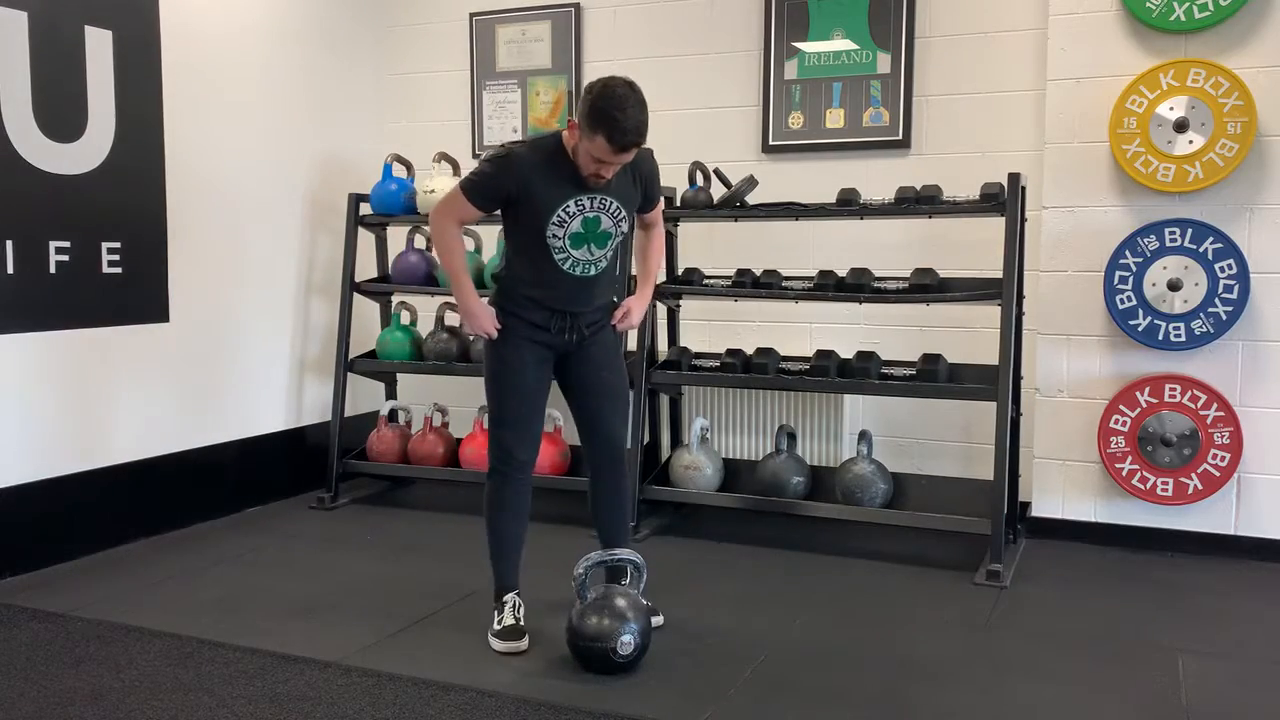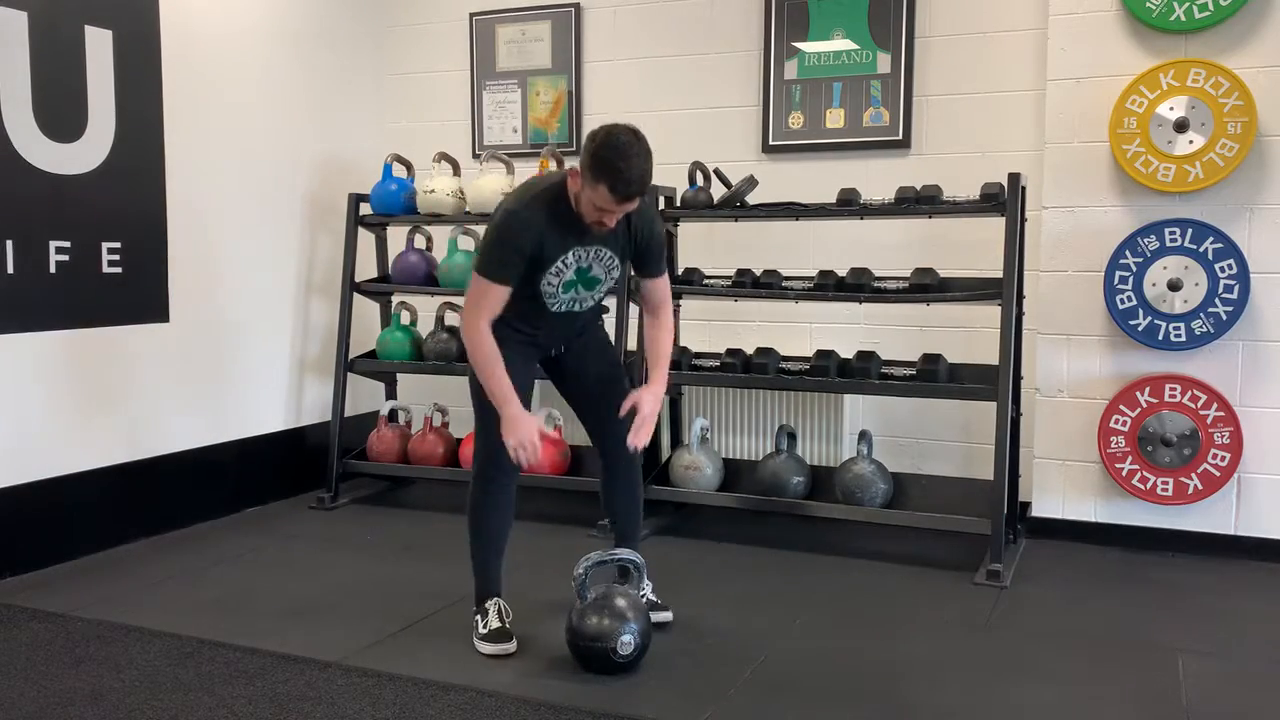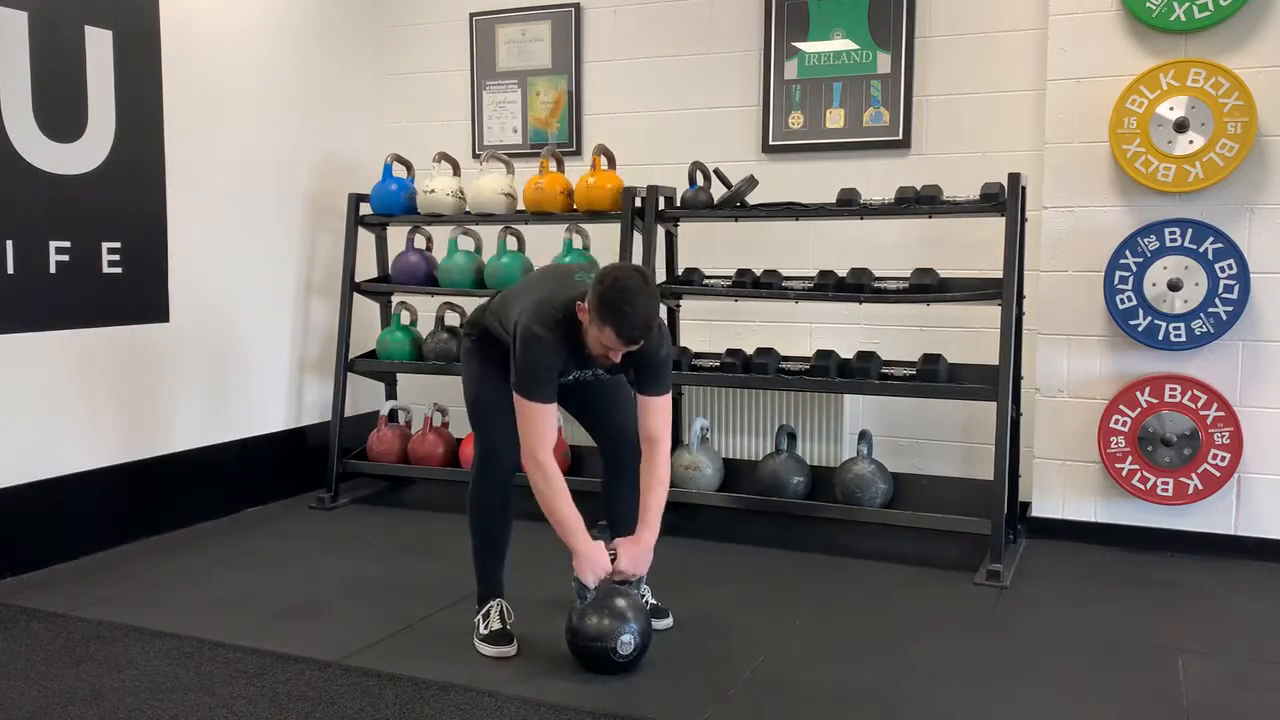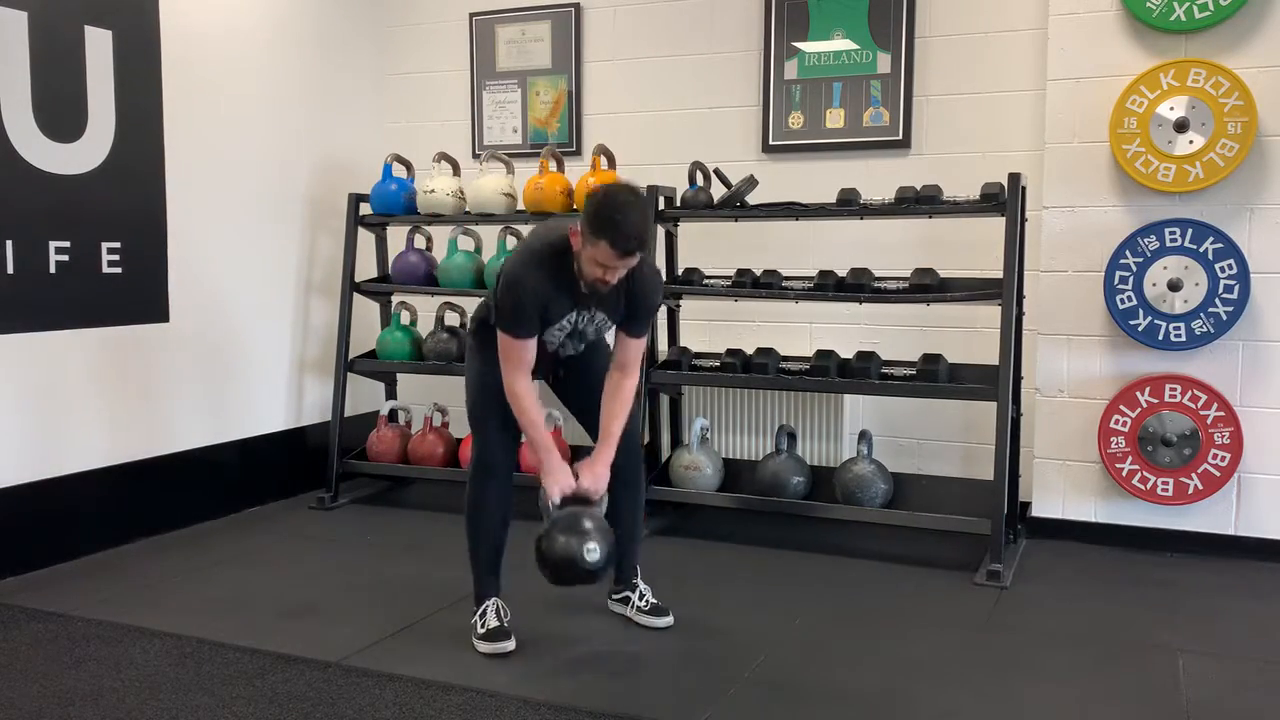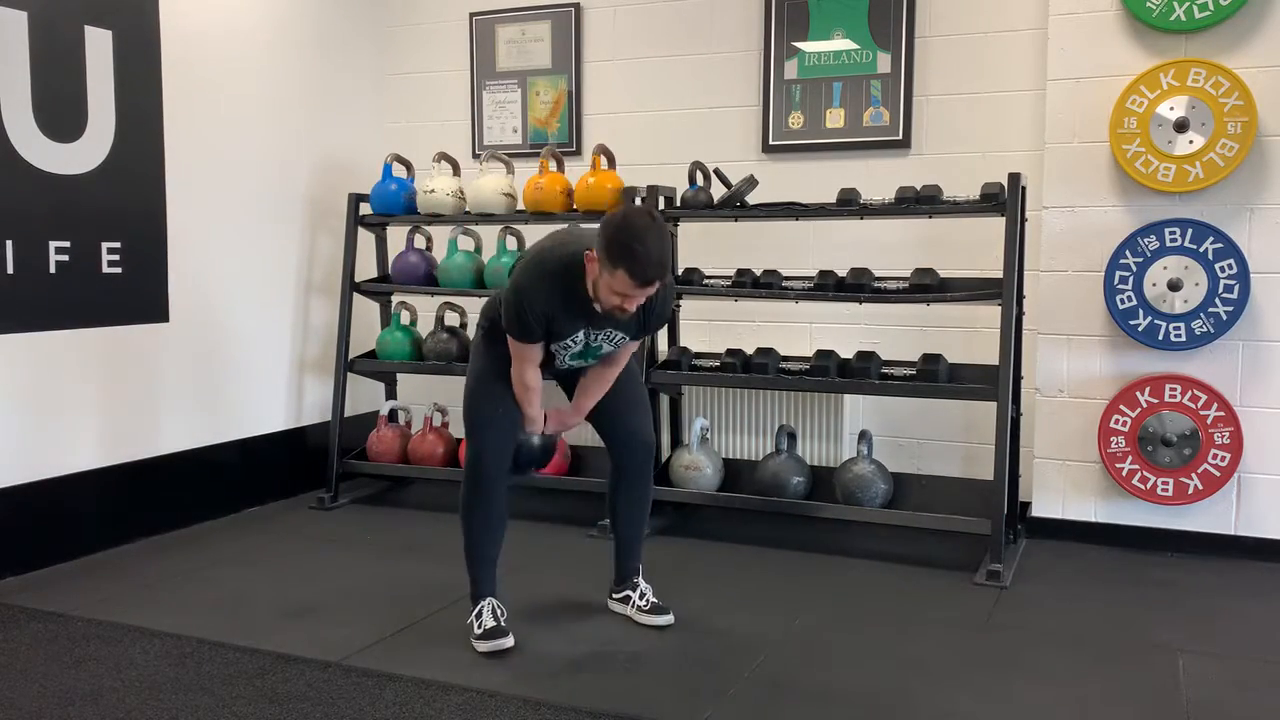
dt=0.4s
person 1, frame 1
left shoulder: (640, 169)
right shoulder: (519, 164)
left elbow: (652, 225)
right elbow: (444, 218)
left wrist: (643, 294)
right wrist: (469, 301)
left hip: (596, 327)
right hip: (522, 329)
left knee: (610, 454)
right knee: (513, 460)
left ankle: (619, 580)
right ankle: (507, 598)
person 1, frame 2
left shoulder: (641, 220)
right shoulder: (524, 215)
left elbow: (658, 306)
right elbow: (476, 320)
left wrist: (656, 386)
right wrist: (511, 411)
left hip: (579, 332)
right hip: (510, 331)
left knee: (623, 442)
right knee: (499, 457)
left ankle: (629, 577)
right ankle: (489, 601)
person 1, frame 3
left shoulder: (649, 337)
right shoulder: (543, 326)
left elbow: (656, 443)
right elbow: (539, 457)
left wrist: (645, 537)
right wrist: (583, 547)
right hip: (497, 347)
left knee: (626, 442)
right knee: (498, 456)
left ankle: (626, 578)
right ankle: (490, 603)
person 1, frame 4
left shoulder: (643, 280)
right shoulder: (530, 270)
left elbow: (624, 371)
right elbow: (517, 378)
left wrist: (602, 460)
right wrist: (549, 463)
left hip: (581, 347)
right hip: (502, 345)
left knee: (627, 446)
right knee: (494, 460)
left ankle: (626, 583)
right ankle: (488, 602)
person 1, frame 5
left shoulder: (656, 292)
right shoulder: (537, 278)
left elbow: (613, 361)
right elbow: (526, 369)
left wrist: (571, 417)
right wrist: (533, 424)
right hip: (510, 346)
left knee: (638, 446)
right knee: (487, 460)
left ankle: (627, 584)
right ankle: (484, 603)
